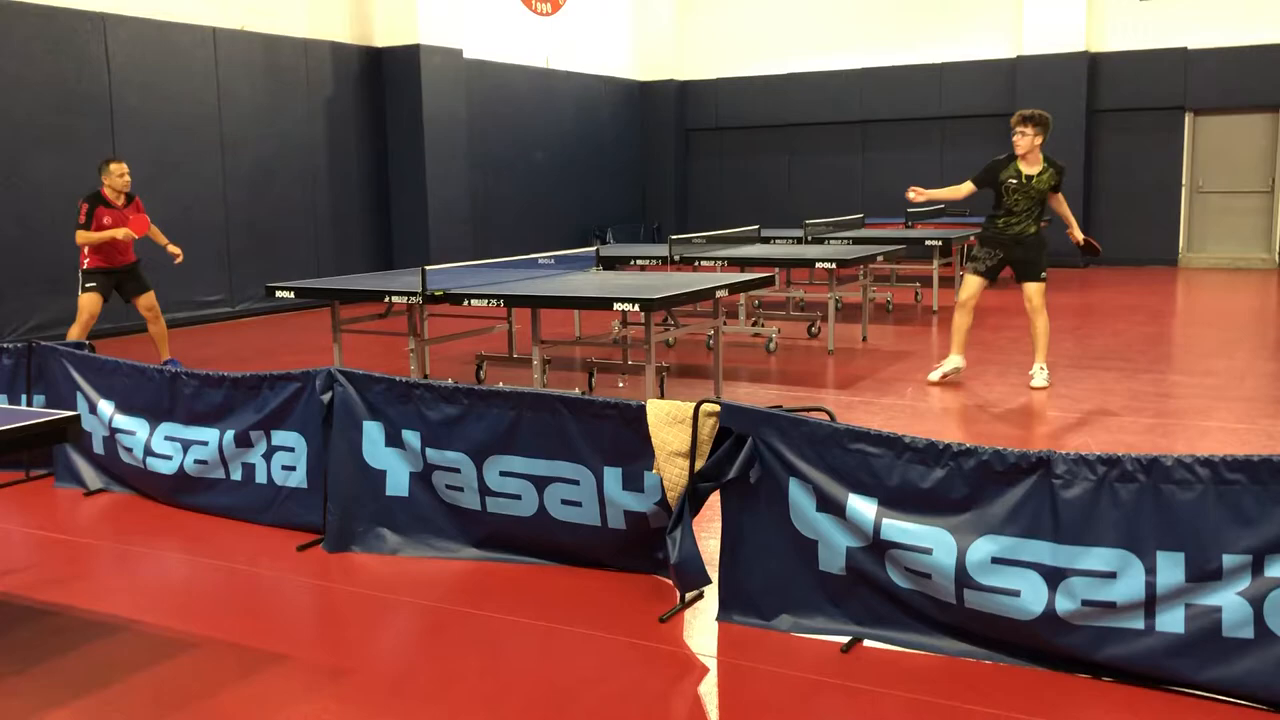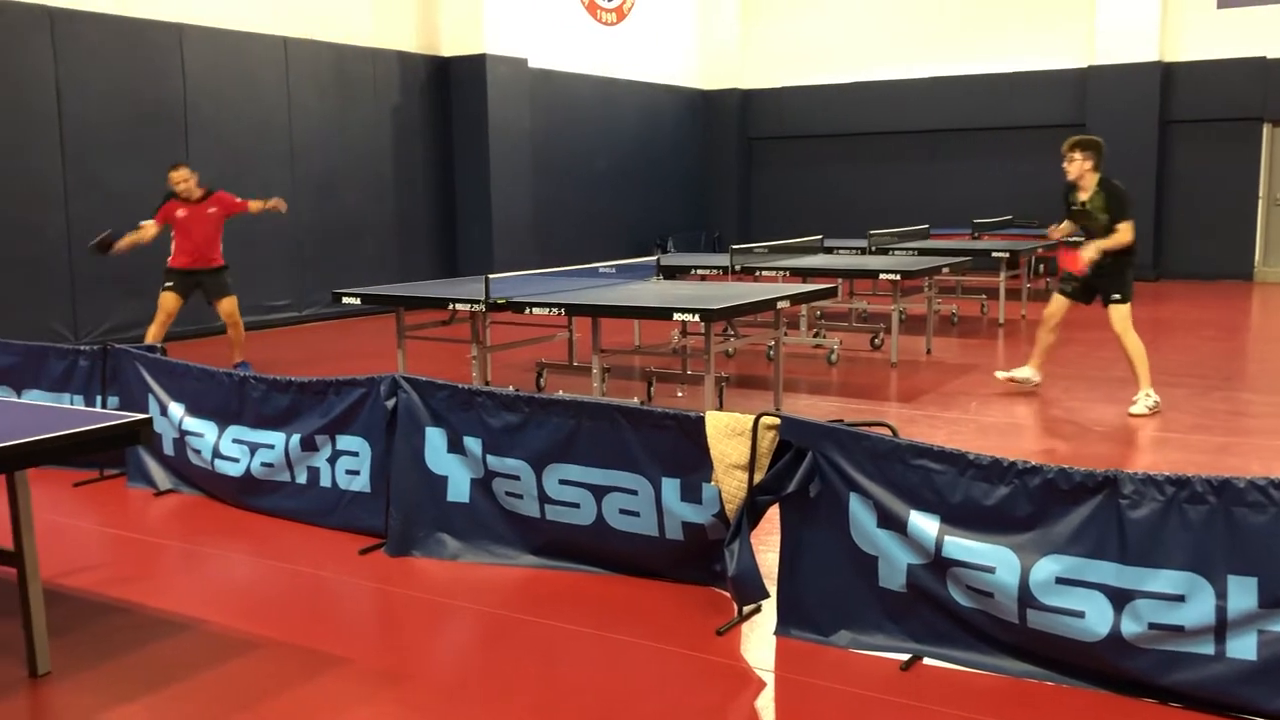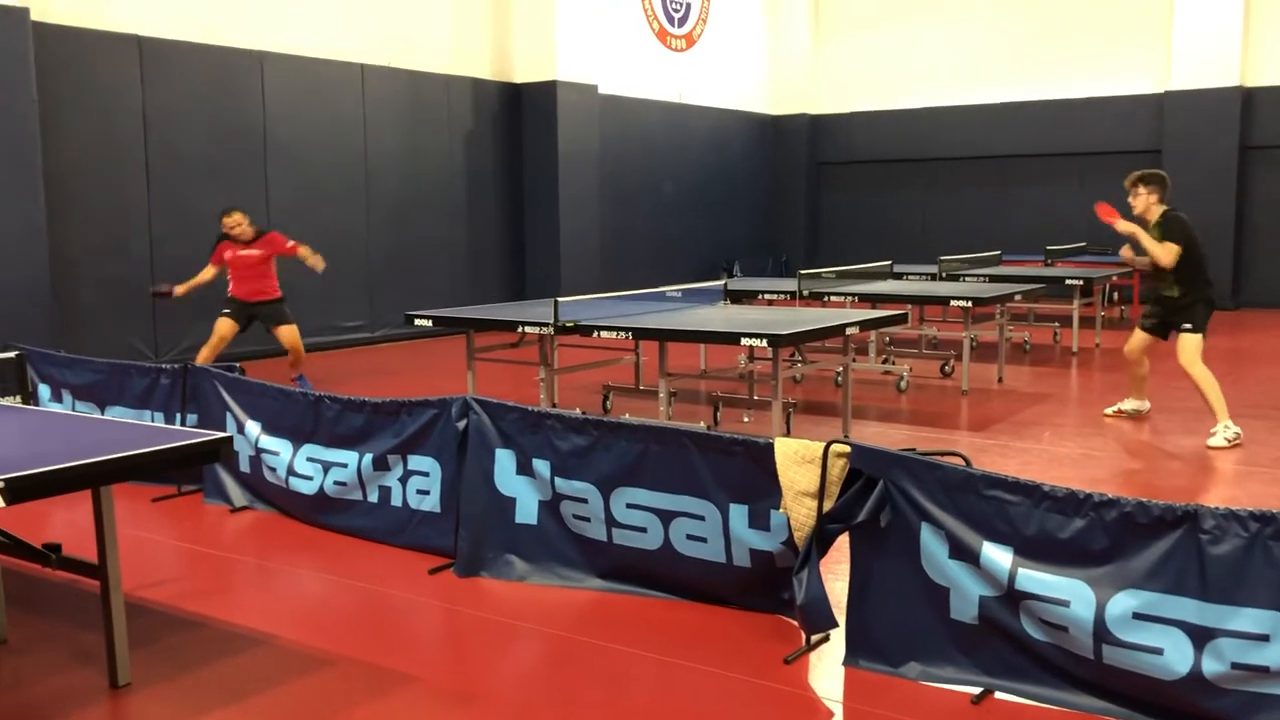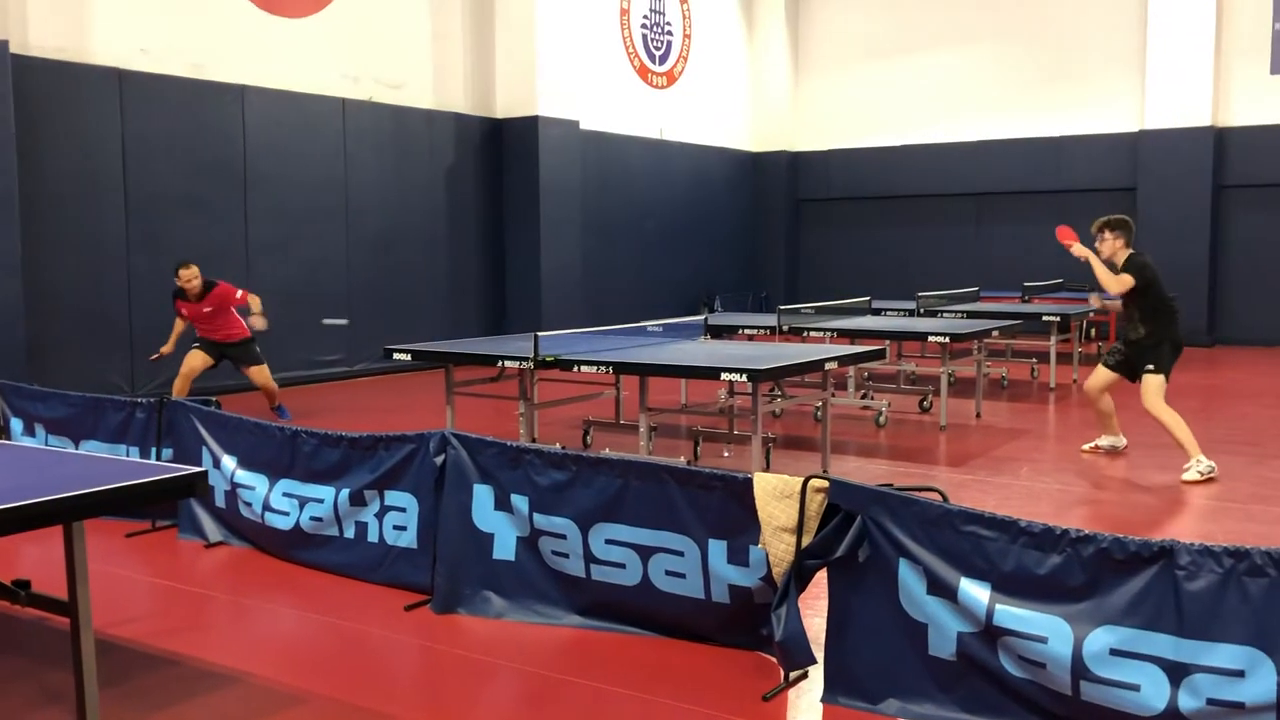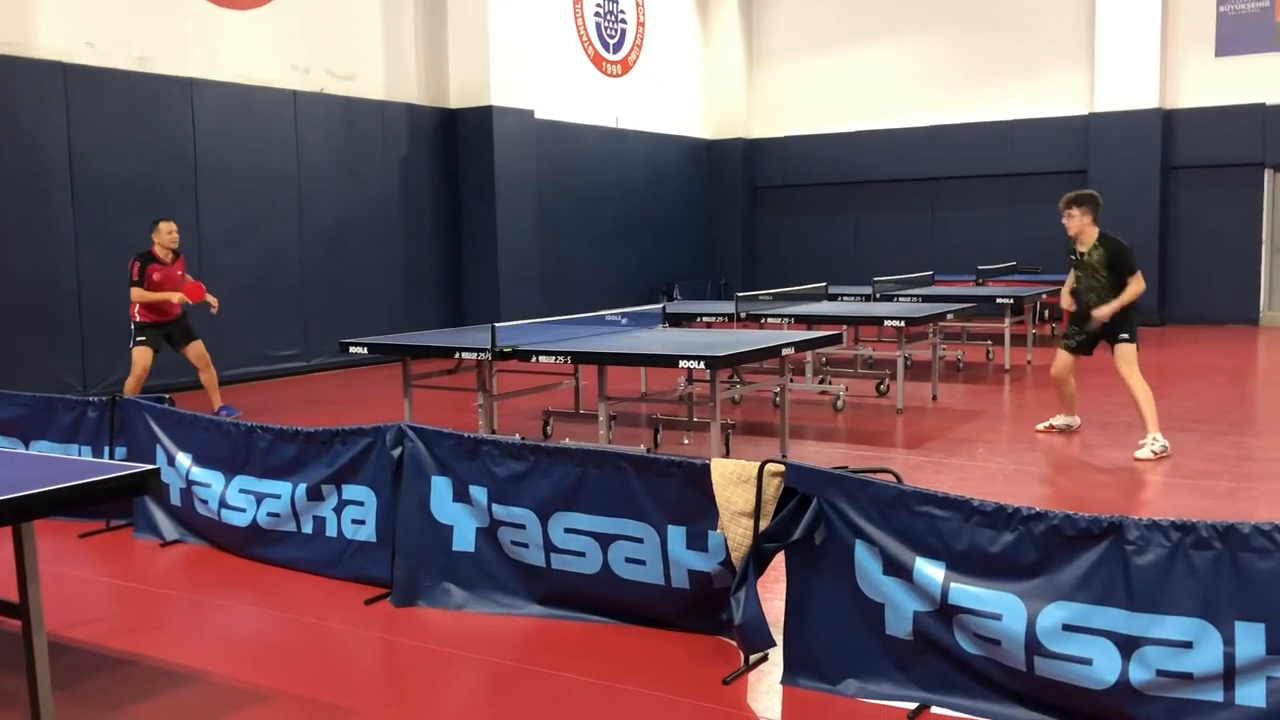
dt=1s
person 1, frame 1
left shoulder: (1053, 170)
right shoulder: (1000, 166)
right elbow: (961, 190)
left wrist: (1072, 224)
right wrist: (927, 194)
left hip: (1029, 242)
right hip: (994, 239)
left knee: (1035, 304)
right knee: (965, 299)
left ankle: (1040, 367)
right ankle: (954, 360)
person 1, frame 2
left shoulder: (1112, 192)
right shoulder: (1070, 193)
left elbow: (1127, 236)
left wrist: (1097, 247)
right wrist: (1060, 232)
left hip: (1113, 264)
right hip: (1082, 263)
left knee: (1121, 326)
right knee: (1050, 317)
left ankle: (1148, 394)
right ankle: (1031, 371)
person 1, frame 3
left shoulder: (1175, 222)
right shoulder: (1145, 226)
left elbow: (1166, 260)
left wrist: (1136, 231)
right wrist: (1131, 258)
left hip: (1193, 300)
right hip: (1165, 299)
left knee: (1188, 361)
right knee: (1132, 351)
left ankle: (1227, 426)
right ankle: (1138, 402)
person 1, frame 4
left shoulder: (1138, 264)
right shoulder: (1117, 267)
left elbow: (1116, 288)
left wrist: (1089, 256)
right wrist: (1101, 304)
left hip: (1160, 341)
right hip: (1134, 340)
left knee: (1152, 403)
right knee: (1093, 388)
left ankle: (1201, 462)
right ankle: (1113, 438)
person 1, frame 5
left shoulder: (1114, 247)
right shoulder: (1073, 246)
left elbow: (1138, 284)
left wrist: (1111, 307)
right wrist: (1065, 292)
left hip: (1116, 315)
right hip: (1084, 314)
left knee: (1128, 371)
right knee: (1059, 372)
left ankle: (1155, 439)
right ankle: (1068, 418)
person 2, frame 1
left shoulder: (133, 201)
right shoulder: (91, 203)
left elbow: (147, 226)
right elbow: (80, 239)
left wrist: (167, 245)
right wrist: (114, 232)
left hip: (127, 266)
right hip: (96, 268)
left knee: (153, 312)
right knee: (86, 317)
left ankle: (167, 361)
person 2, frame 2
left shoulder: (218, 197)
right shoulder: (169, 204)
left elbow: (247, 206)
right elbow: (151, 231)
left wrist: (267, 205)
right wrist: (130, 240)
left hip: (213, 269)
right hip: (179, 269)
left knee: (231, 317)
right knee: (164, 316)
left ankle: (239, 362)
person 2, frame 3
left shoulder: (267, 238)
right shoulder: (223, 243)
left elbow: (297, 249)
right elbow: (211, 270)
left wrist: (311, 258)
right wrist: (187, 287)
left hip: (269, 301)
right hip: (238, 300)
left knee: (294, 345)
right knee: (218, 339)
left ankle: (297, 376)
person 2, frame 4
left shoulder: (218, 290)
right shoulder: (178, 297)
left elbow: (252, 298)
left wrist: (256, 315)
right wrist: (171, 344)
left hip: (239, 340)
right hip: (208, 341)
left knee: (265, 383)
right knee: (186, 372)
left ankle: (276, 406)
person 2, frame 5
left shoulder: (178, 258)
right shoulder: (142, 261)
right elbow: (136, 295)
left wrist: (205, 295)
right wrist: (169, 296)
left hip: (175, 319)
right hip: (147, 322)
left knee: (203, 360)
right knee: (140, 370)
left ankle: (219, 408)
